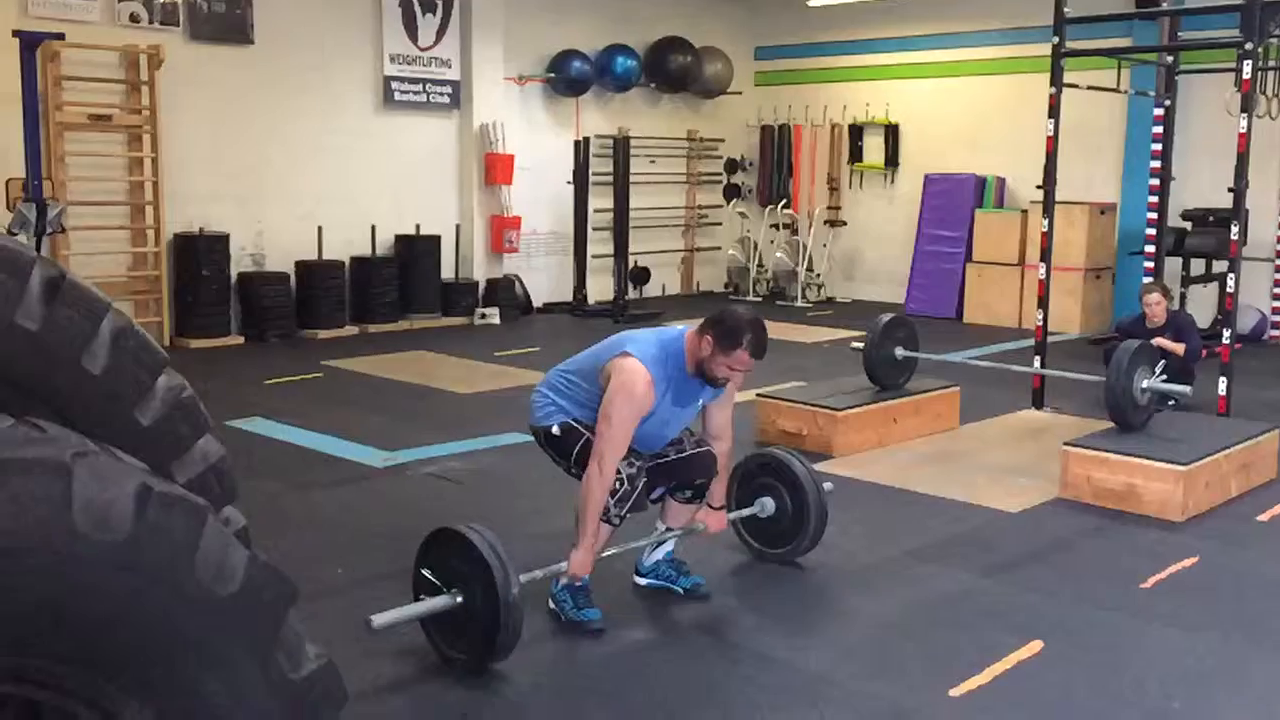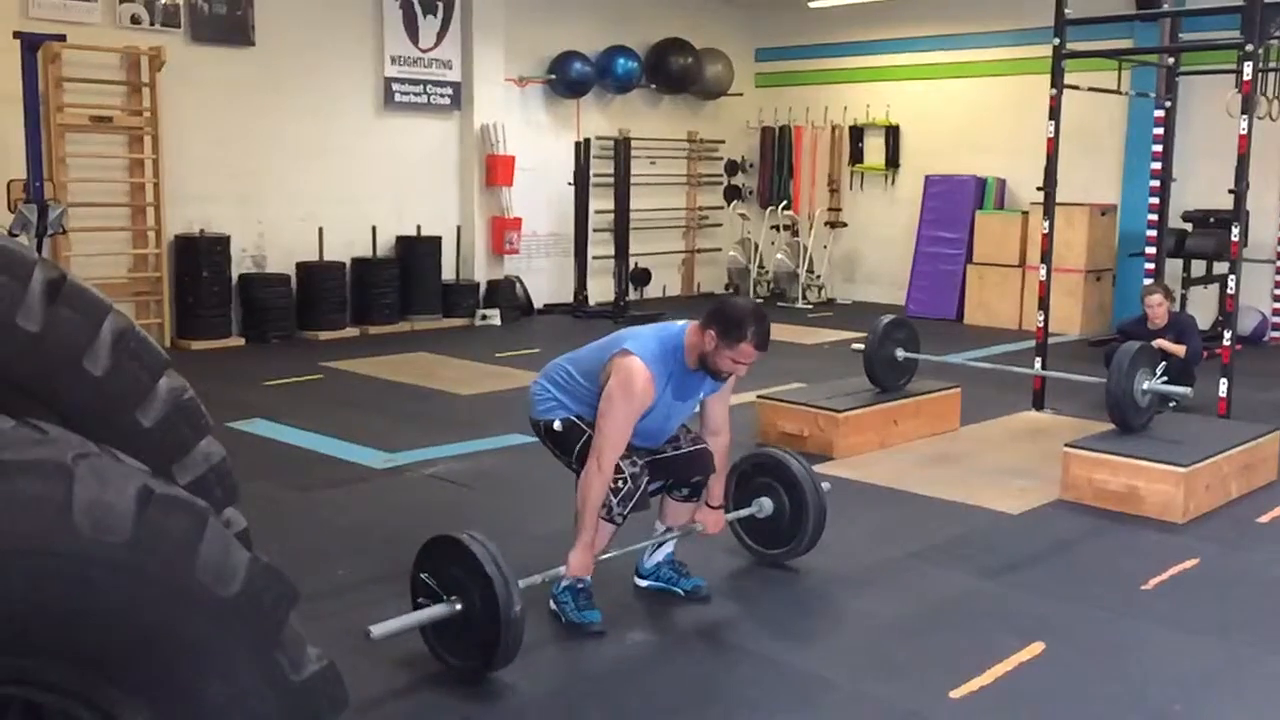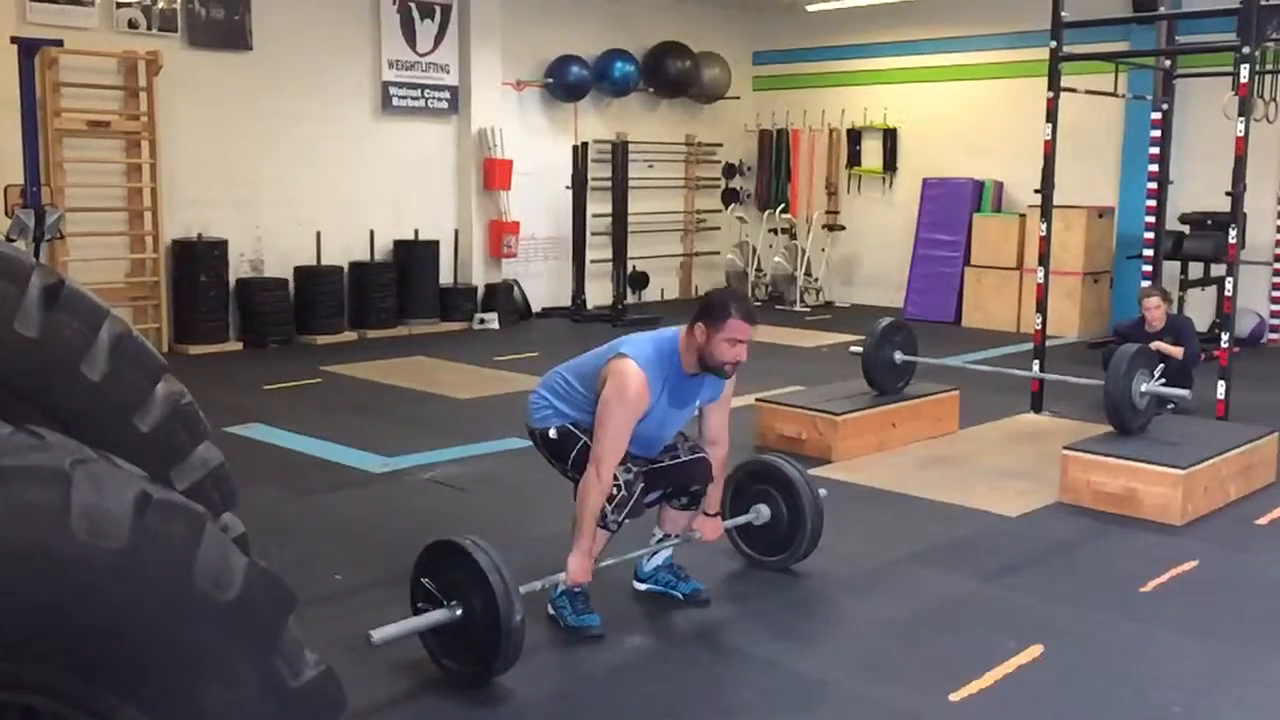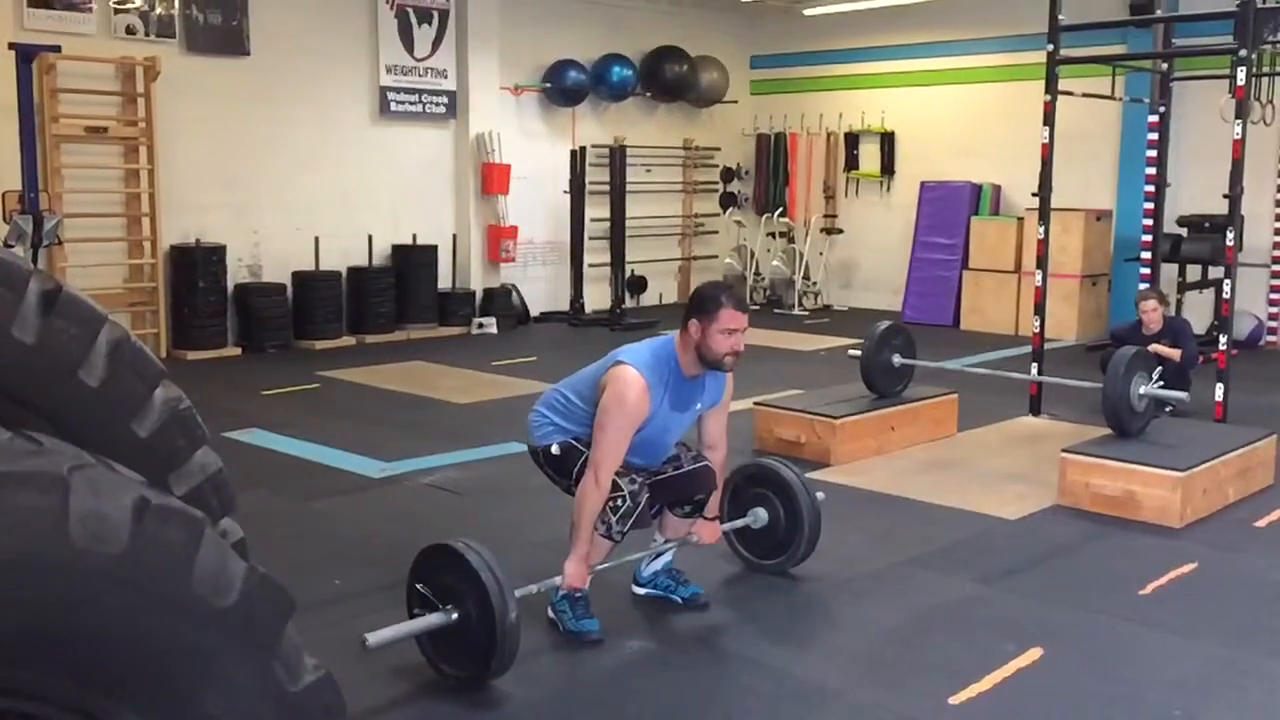
dt=0.5s
person 1, frame 1
left shoulder: (719, 364)
right shoulder: (639, 373)
left elbow: (720, 439)
right elbow: (603, 465)
left wrist: (716, 505)
right wrist: (583, 548)
left hip: (625, 421)
right hip: (561, 415)
left knee: (700, 461)
right knee: (626, 479)
left ankle: (657, 560)
right ankle: (569, 584)
person 1, frame 2
left shoulder: (718, 358)
right shoulder: (640, 370)
left elbow: (716, 434)
right elbow: (601, 464)
left wrist: (714, 502)
right wrist: (582, 546)
right hip: (561, 409)
left knee: (697, 459)
right knee: (628, 478)
left ankle: (657, 562)
right ankle: (571, 586)
person 1, frame 3
left shoulder: (719, 368)
right shoulder: (635, 375)
left elbow: (716, 443)
right elbow: (600, 470)
left wrist: (711, 511)
right wrist: (581, 552)
right hip: (558, 418)
left knee: (695, 467)
right knee: (622, 484)
left ankle: (655, 565)
right ankle: (569, 590)
person 1, frame 4
left shoulder: (718, 376)
right shoulder: (635, 382)
left elbow: (714, 449)
right elbow: (598, 477)
left wrist: (709, 515)
right wrist: (577, 557)
right hip: (560, 435)
left knee: (701, 477)
right knee: (628, 496)
left ankle: (655, 571)
right ankle: (569, 594)
